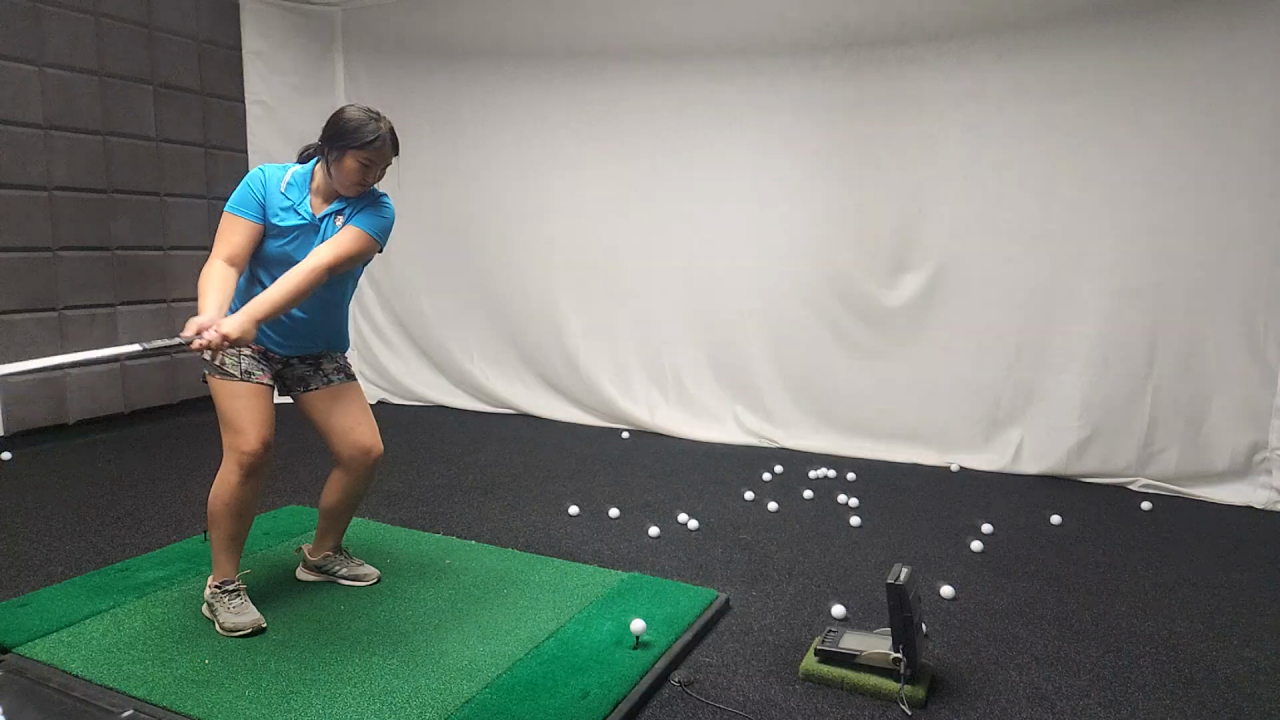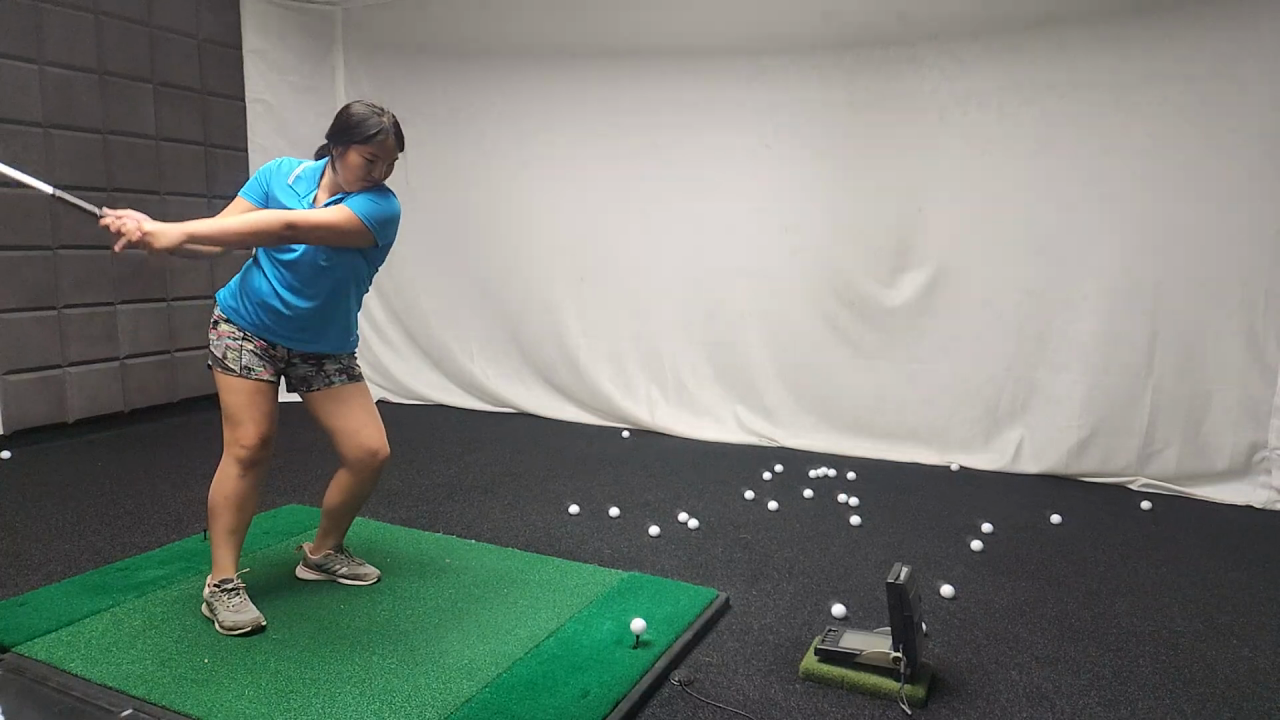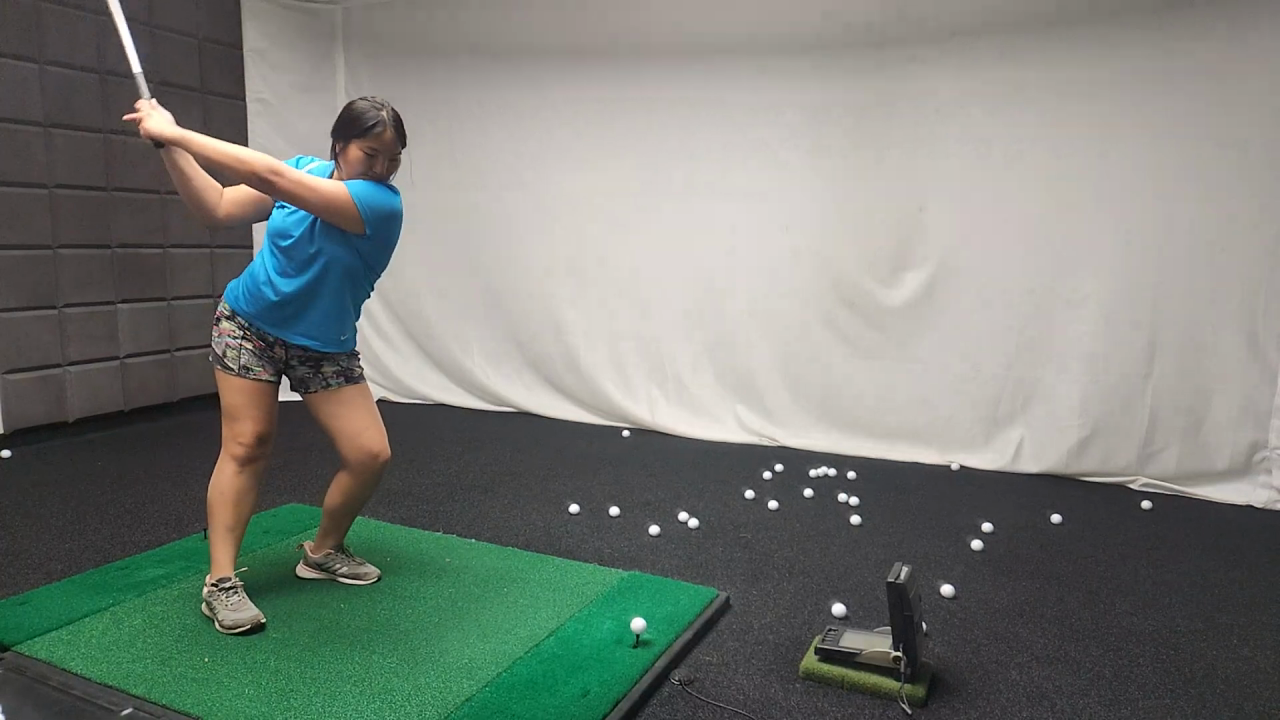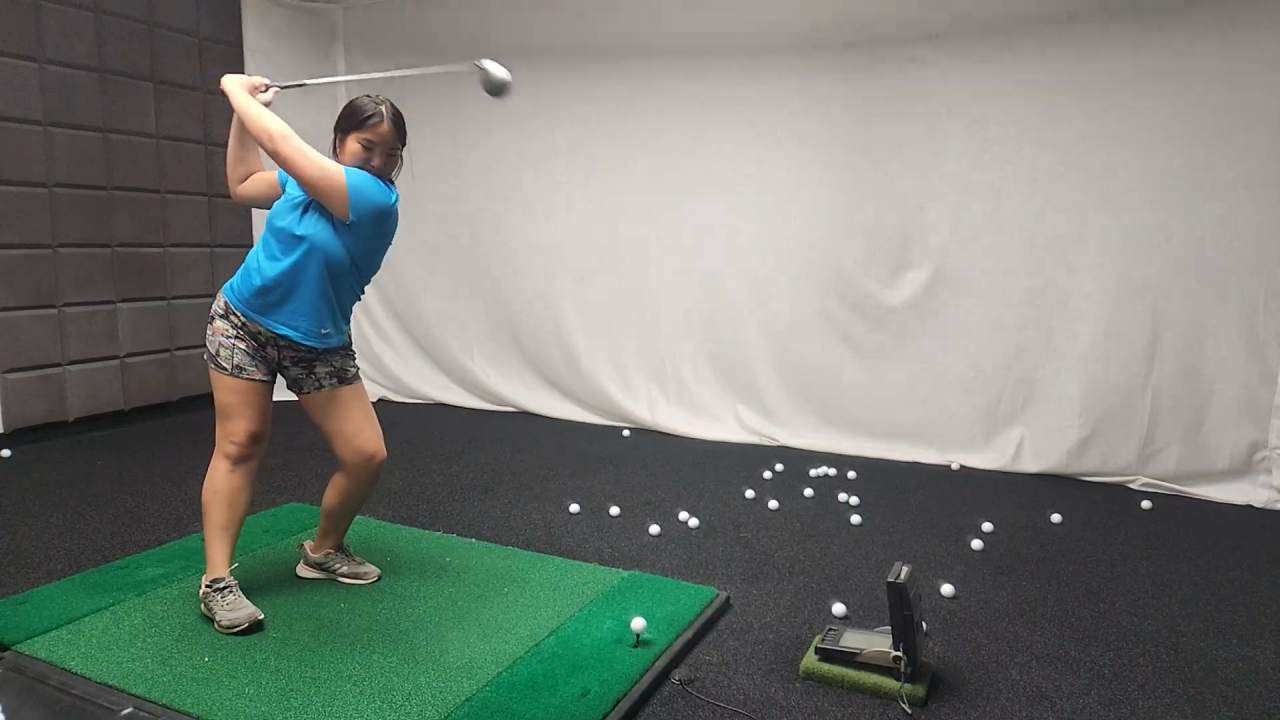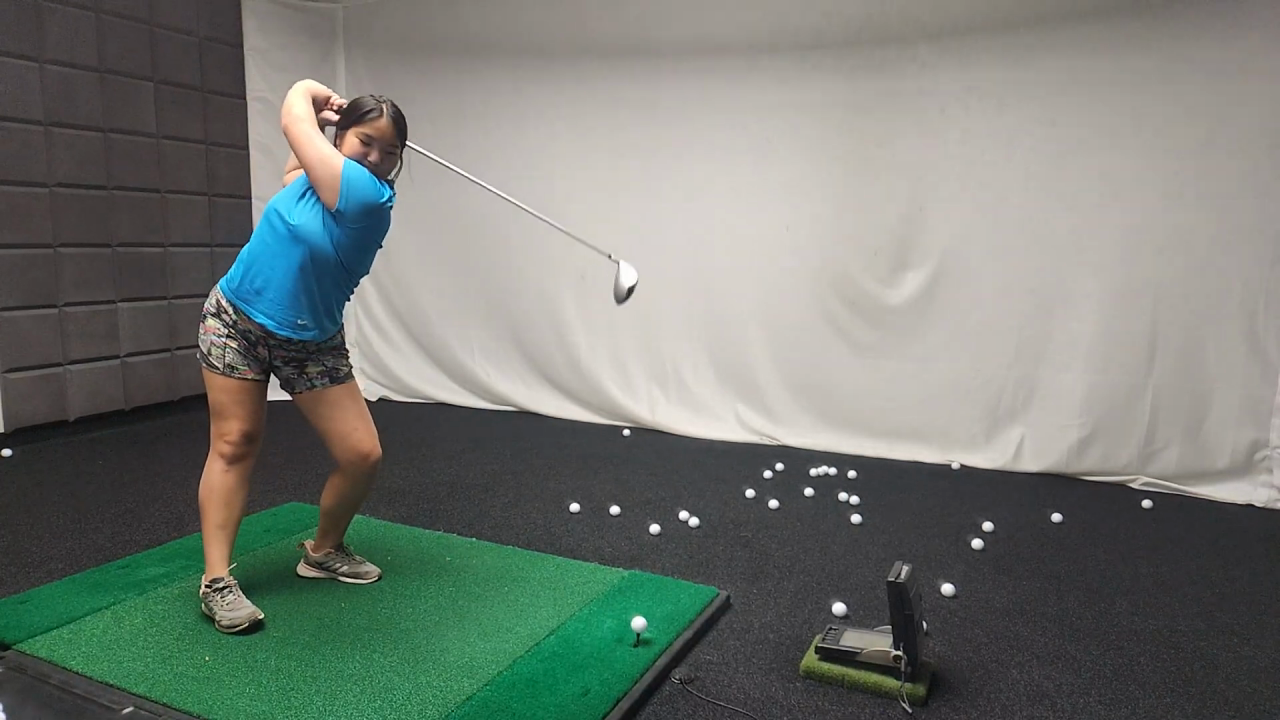
dt=1s
person 1, frame 1
left shoulder: (376, 210)
right shoulder: (265, 183)
left elbow: (318, 267)
right elbow: (225, 261)
left wrist: (246, 318)
right wrist: (212, 316)
left hip: (319, 349)
right hip: (242, 340)
left knee: (363, 451)
right knee: (249, 450)
left ankle: (322, 553)
right ankle: (222, 584)
person 1, frame 2
left shoulder: (381, 207)
right shoulder: (281, 173)
left elbow: (286, 228)
right elbow: (218, 233)
left wrist: (177, 232)
right wrist: (156, 231)
left hip: (325, 347)
right hip: (246, 327)
left knee: (370, 452)
right knee: (249, 447)
left ankle: (322, 552)
right ankle: (222, 582)
person 1, frame 3
left shoulder: (384, 204)
right shoulder: (305, 168)
left elbow: (270, 175)
right elbow: (218, 209)
left wrist: (175, 132)
right wrist: (168, 146)
left hip: (325, 346)
right hip: (249, 324)
left knee: (370, 454)
right knee: (246, 445)
left ankle: (322, 551)
right ankle: (221, 581)
person 1, frame 4
left shoulder: (378, 200)
right shoulder: (308, 173)
left elbow: (277, 139)
right elbow: (243, 184)
left wrist: (236, 89)
right wrist: (242, 106)
left hip: (319, 344)
right hip: (243, 321)
left knee: (367, 455)
right knee: (240, 444)
left ankle: (323, 551)
right ankle: (217, 581)
person 1, frame 5
left shoulder: (369, 196)
right shoulder: (322, 176)
left elbow: (294, 117)
right elbow: (291, 176)
left wrist: (307, 95)
right wrist: (324, 107)
left hip: (311, 341)
right hip: (236, 318)
left knee: (362, 455)
right knee: (235, 443)
left ankle: (323, 550)
right ankle: (216, 580)
